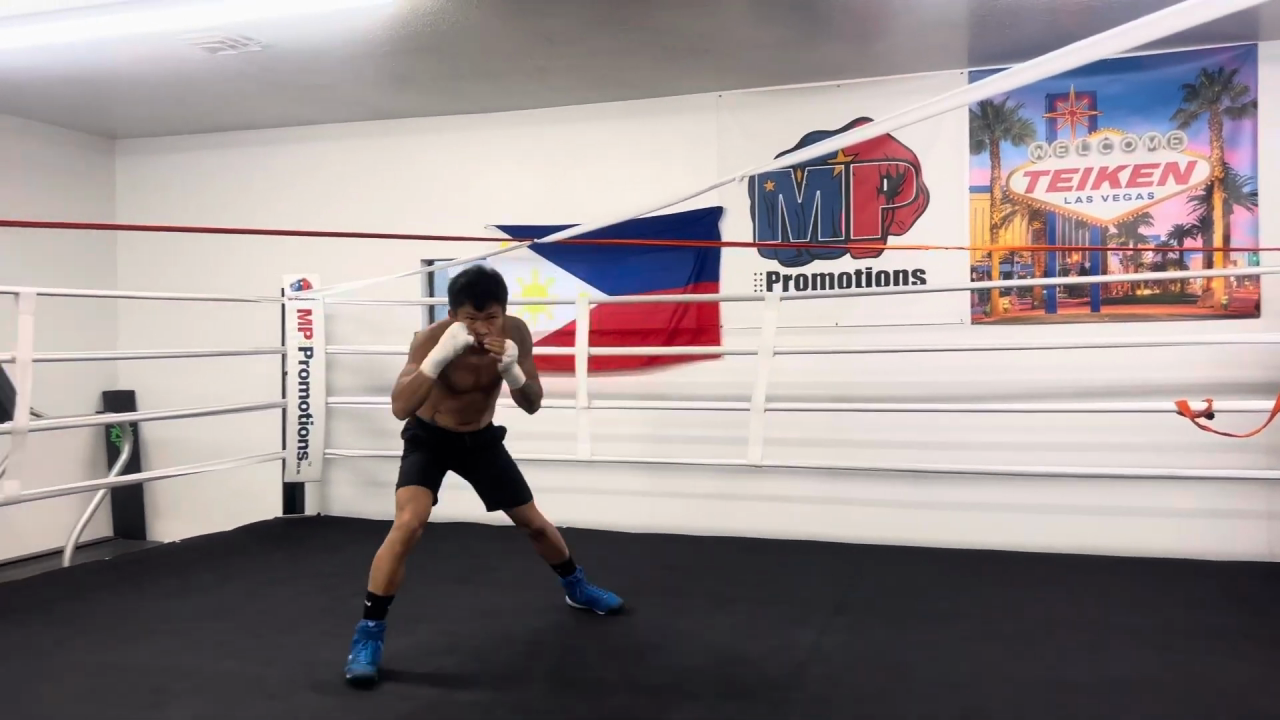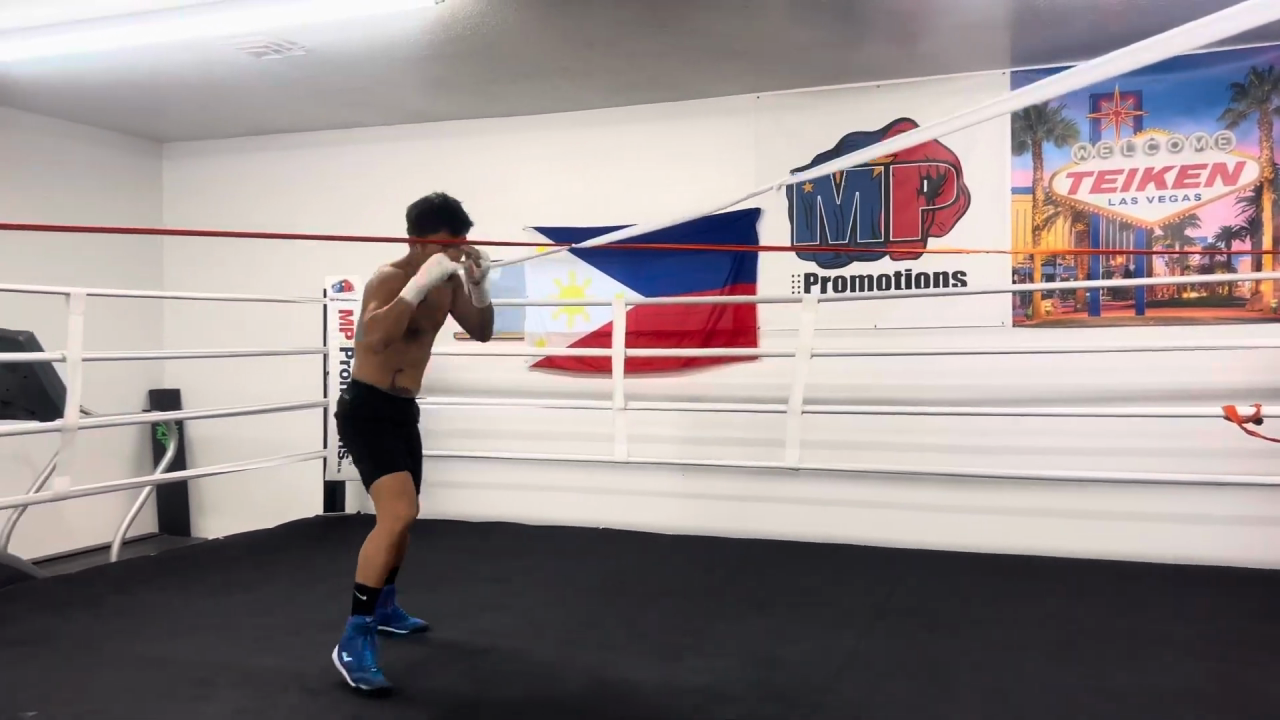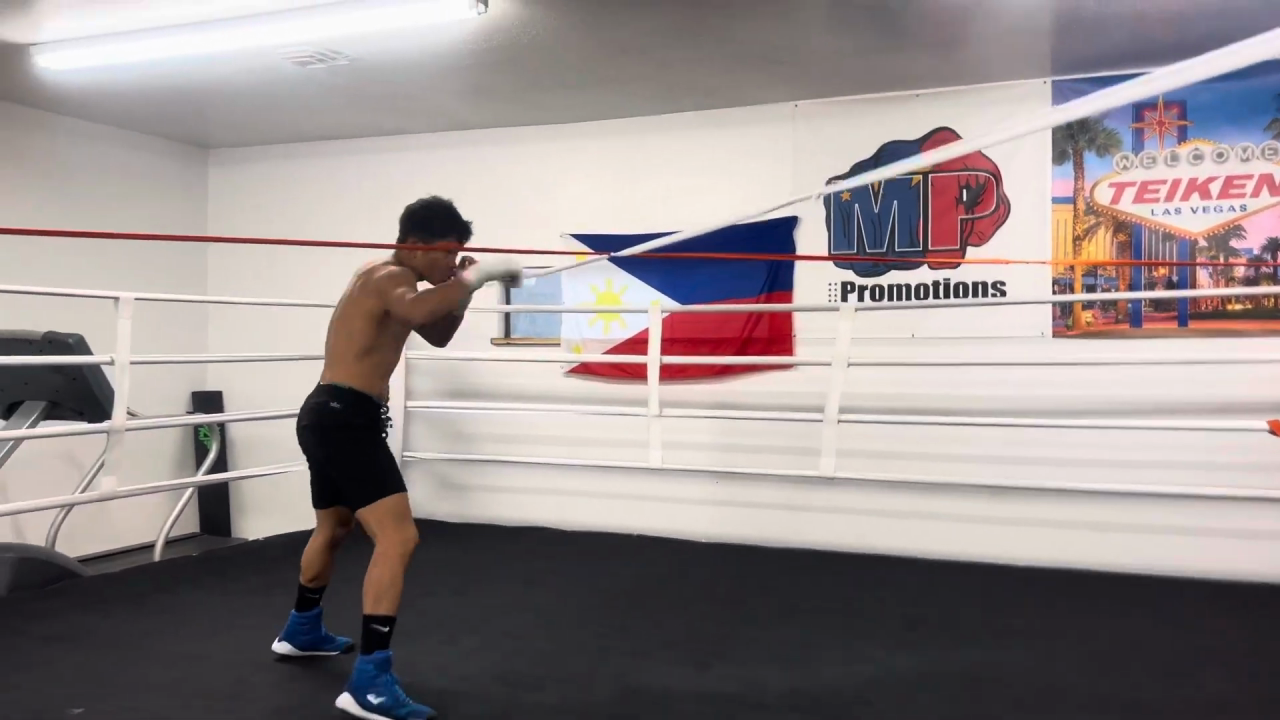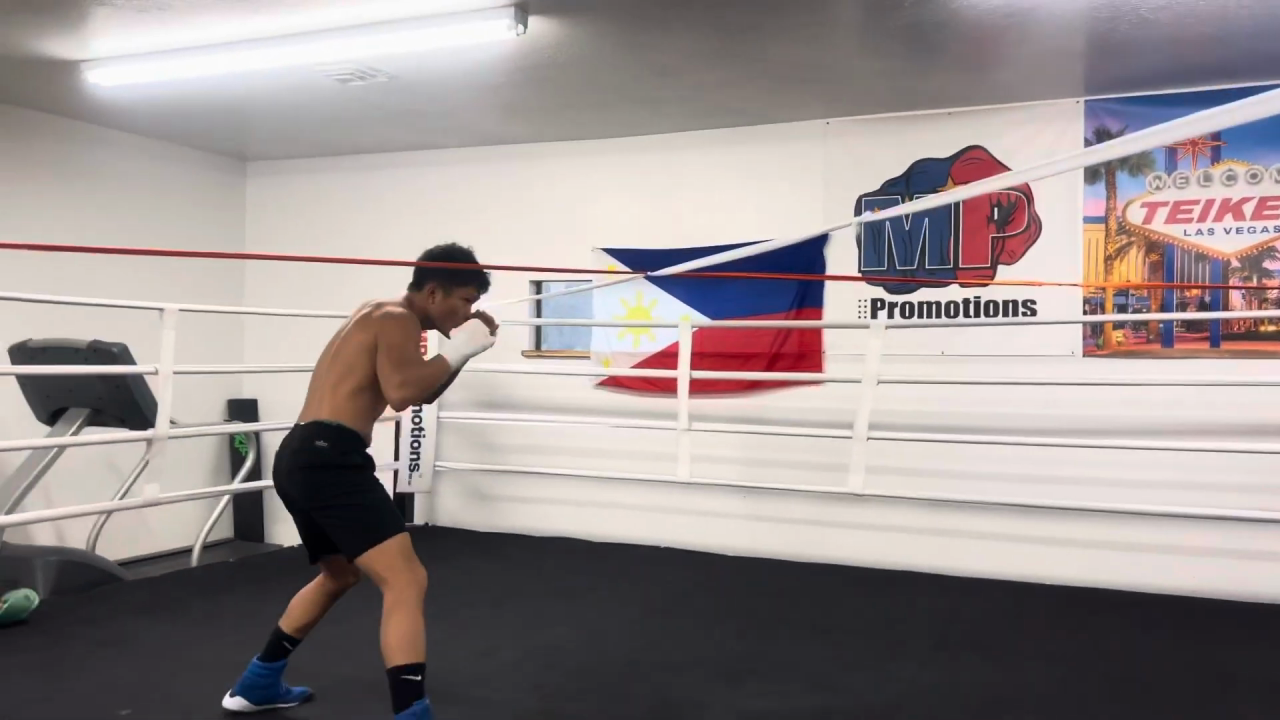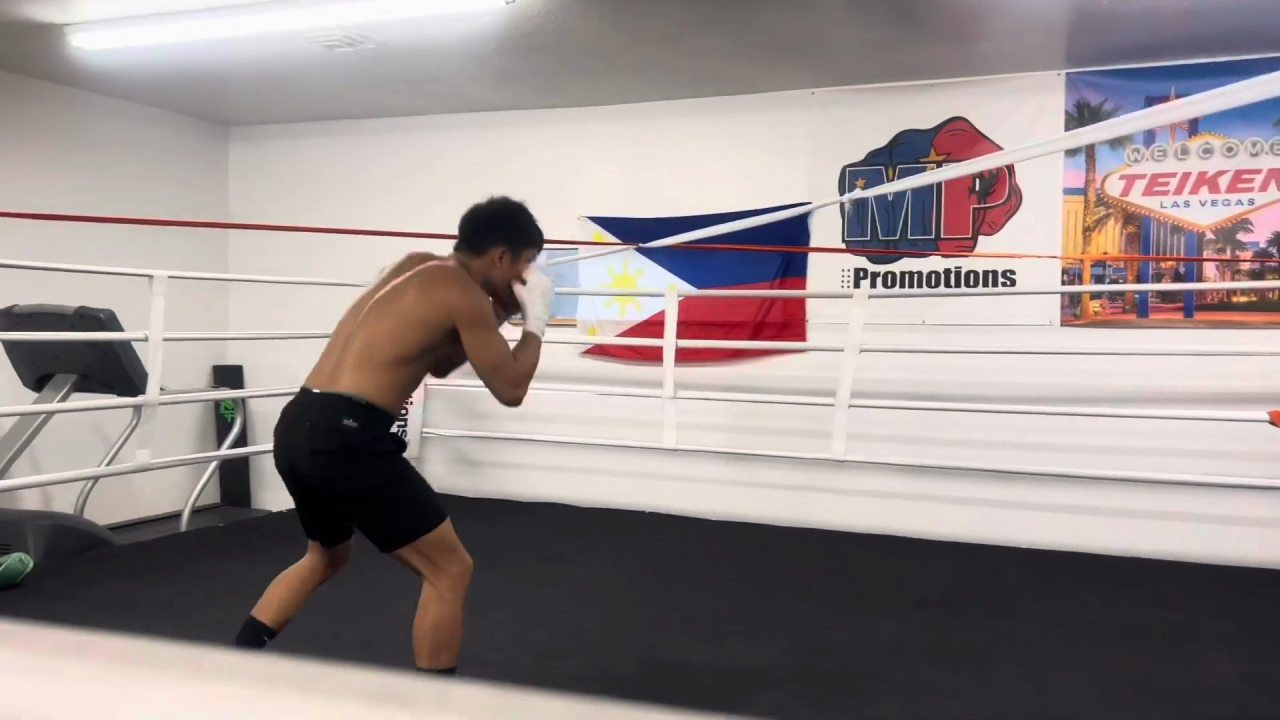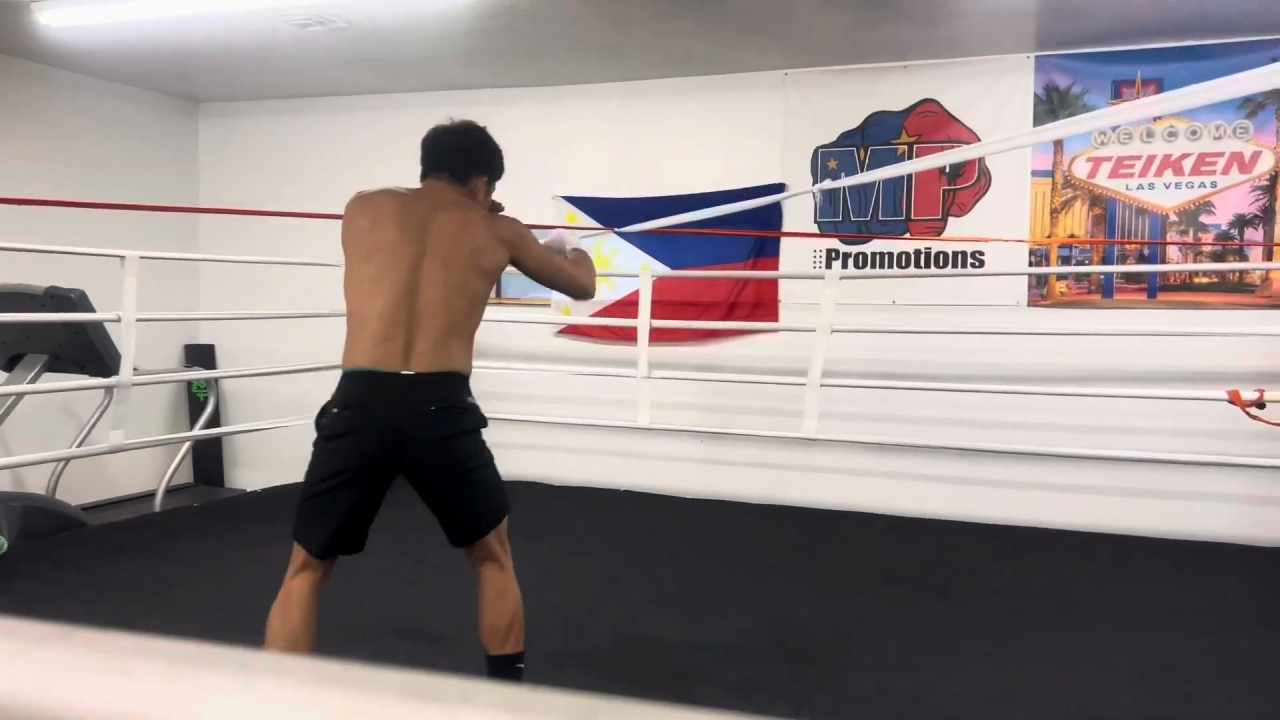
dt=0.4s
person 1, frame 1
left shoulder: (514, 331)
right shoulder: (432, 337)
left elbow: (532, 405)
right elbow: (401, 408)
left wrist: (512, 368)
right wrist: (440, 356)
left hip: (481, 439)
right hip: (429, 438)
left knee: (535, 523)
right knee: (408, 527)
left ankle: (577, 587)
right ankle: (368, 637)
person 1, frame 2
left shoulder: (448, 280)
right shoulder: (389, 279)
left elbow: (481, 332)
right elbow: (376, 338)
left wrist: (479, 285)
right wrist: (419, 283)
left hip: (403, 410)
right hip: (366, 409)
left knee: (405, 514)
right knee: (397, 515)
left ankle: (382, 606)
right ankle: (357, 640)
person 1, frame 3
left shoulder: (388, 278)
right shoulder: (386, 277)
left elbow: (437, 335)
right elbow: (418, 310)
left wrist: (464, 283)
right wrist: (478, 274)
left hip: (330, 415)
right hip: (342, 420)
left knee: (333, 527)
right knee: (398, 539)
left ankle: (301, 630)
person 1, frame 4
left shoulder: (387, 317)
right shoulder: (397, 320)
left elbow: (424, 391)
right elbow: (402, 392)
left wrist: (465, 346)
right wrist: (456, 350)
left hip: (302, 456)
right hip: (328, 460)
left knee: (339, 573)
right knee: (405, 582)
person 1, frame 5
left shoulder: (417, 266)
right shoulder: (463, 294)
right elbow: (509, 390)
left wrist: (501, 313)
right wrist: (536, 319)
left hip: (299, 425)
right hip: (348, 439)
left knee: (326, 557)
right knee: (449, 572)
person 1, frame 6
left shoulder: (364, 208)
right shoulder: (496, 232)
right elbow: (582, 285)
right wrist: (568, 246)
left hip: (359, 408)
right hip: (441, 413)
left knee: (305, 574)
right knee: (493, 562)
